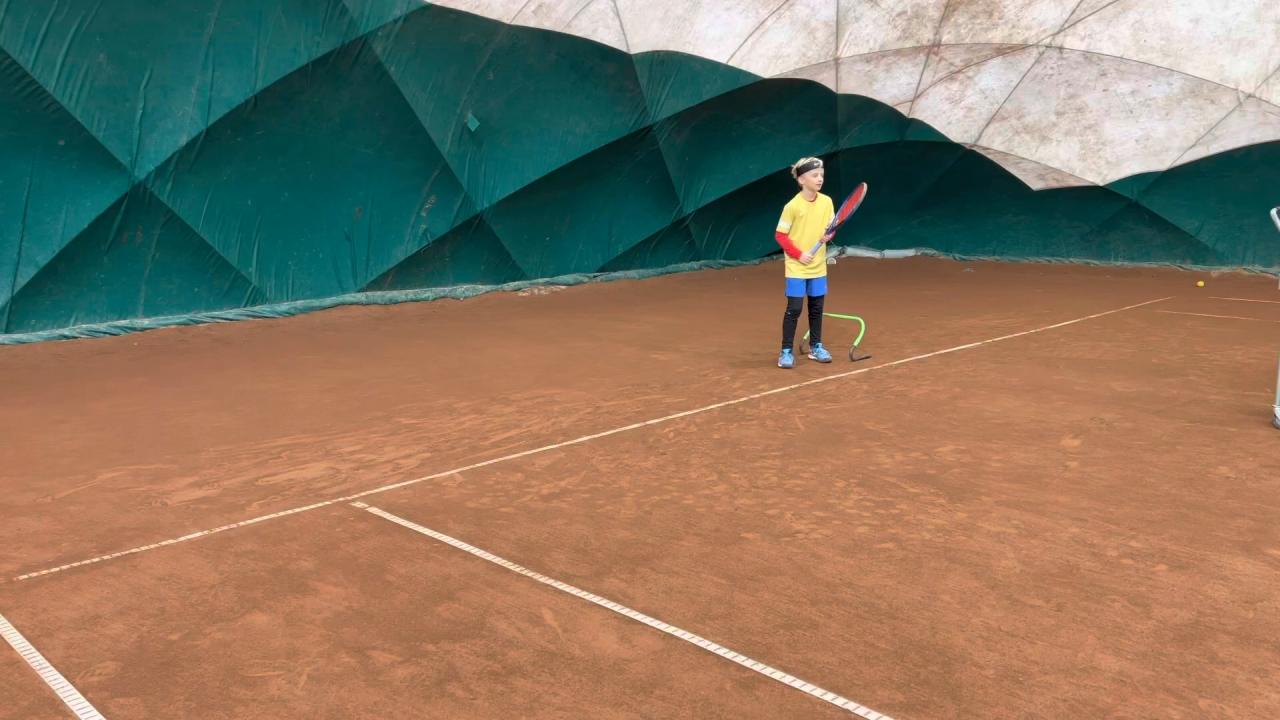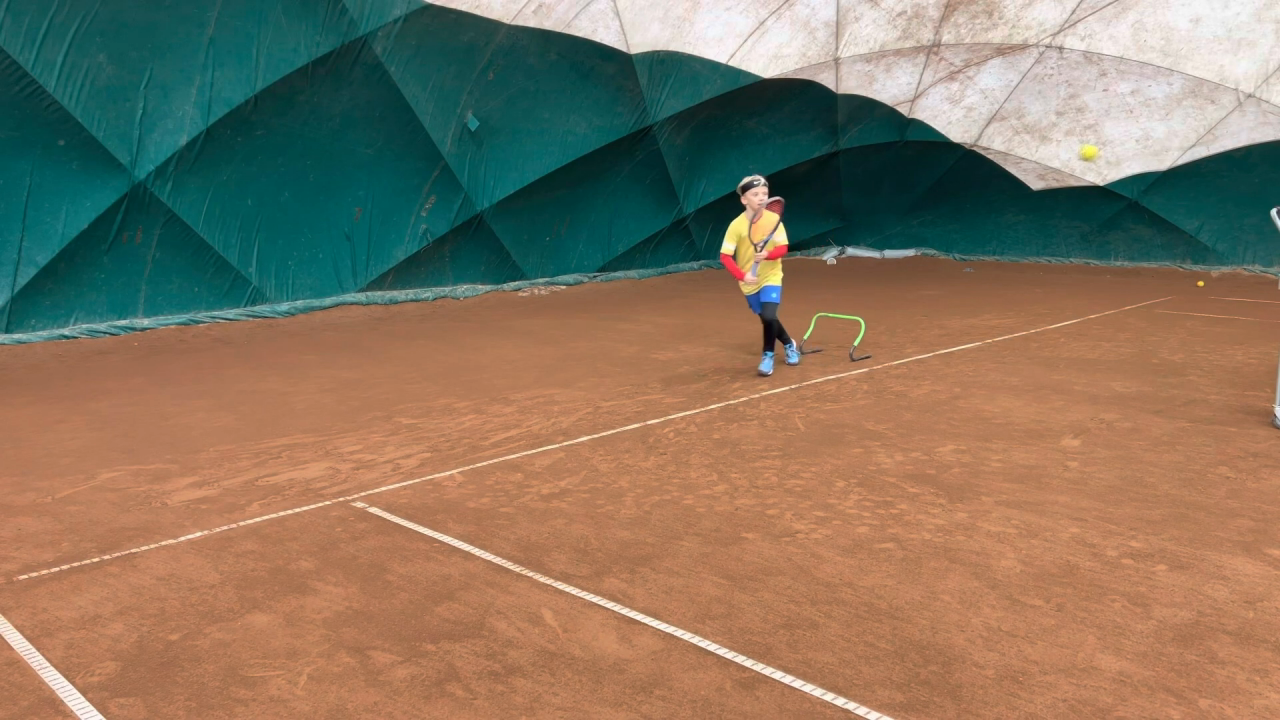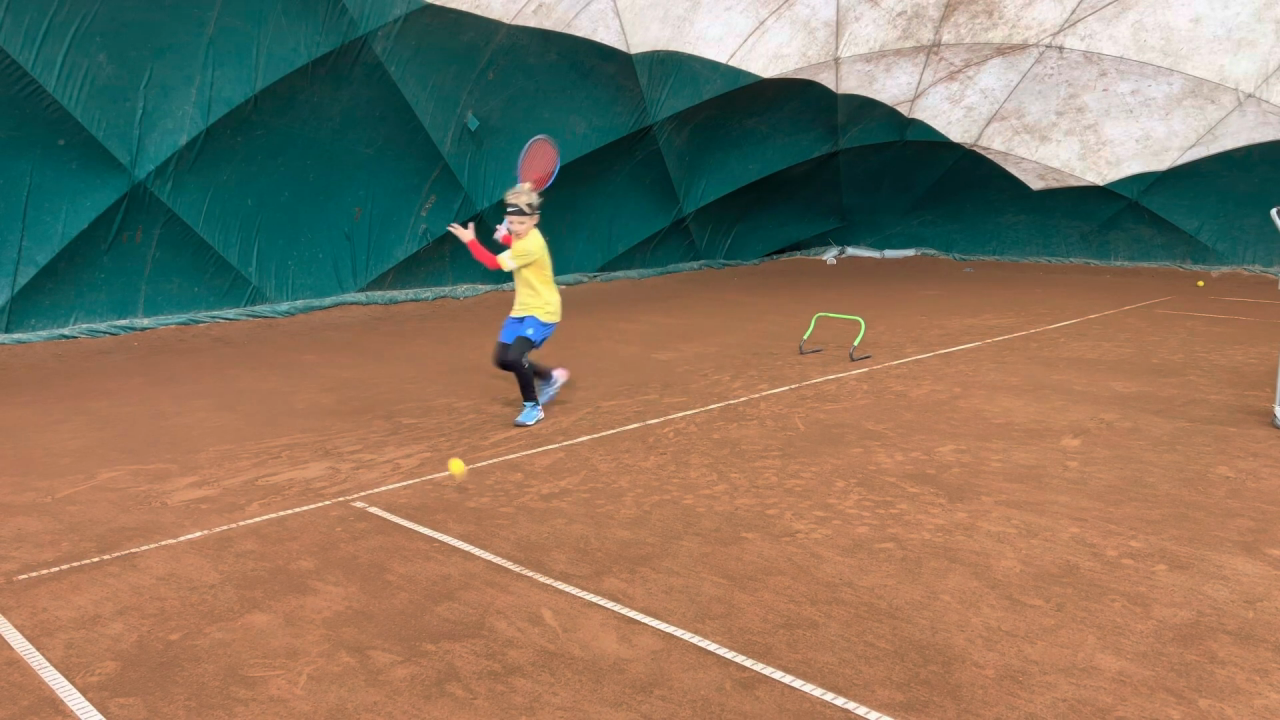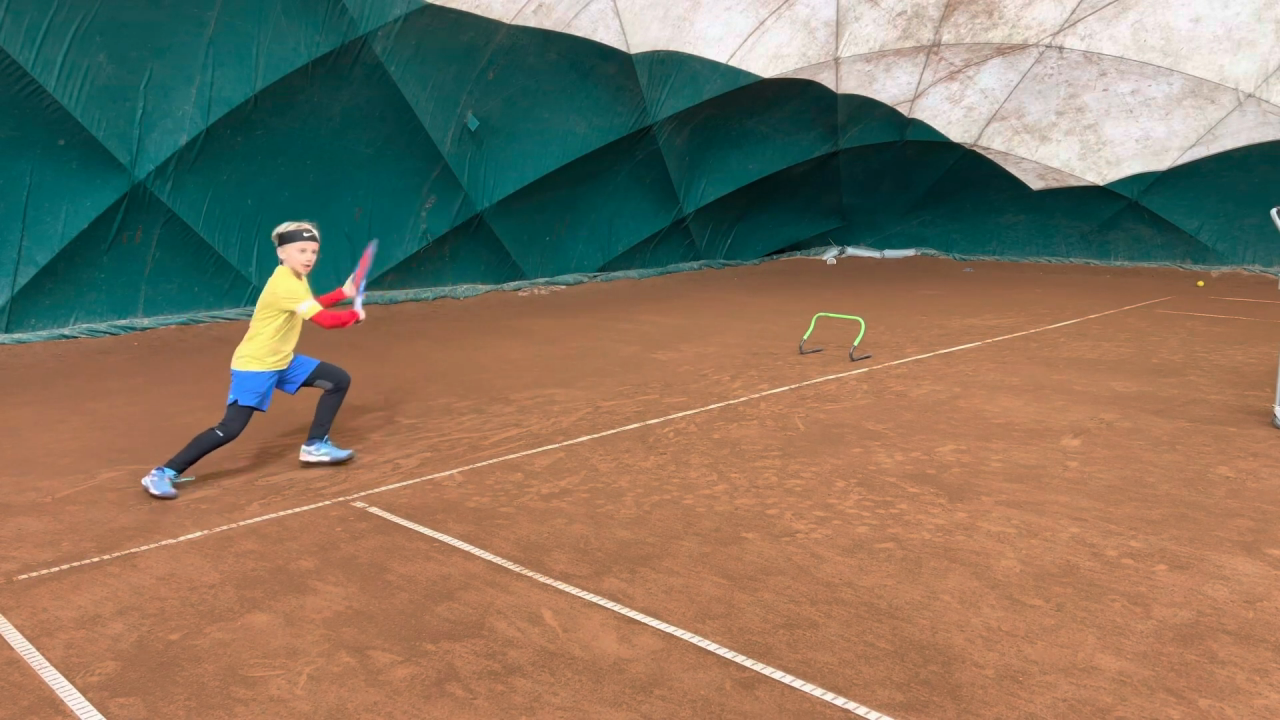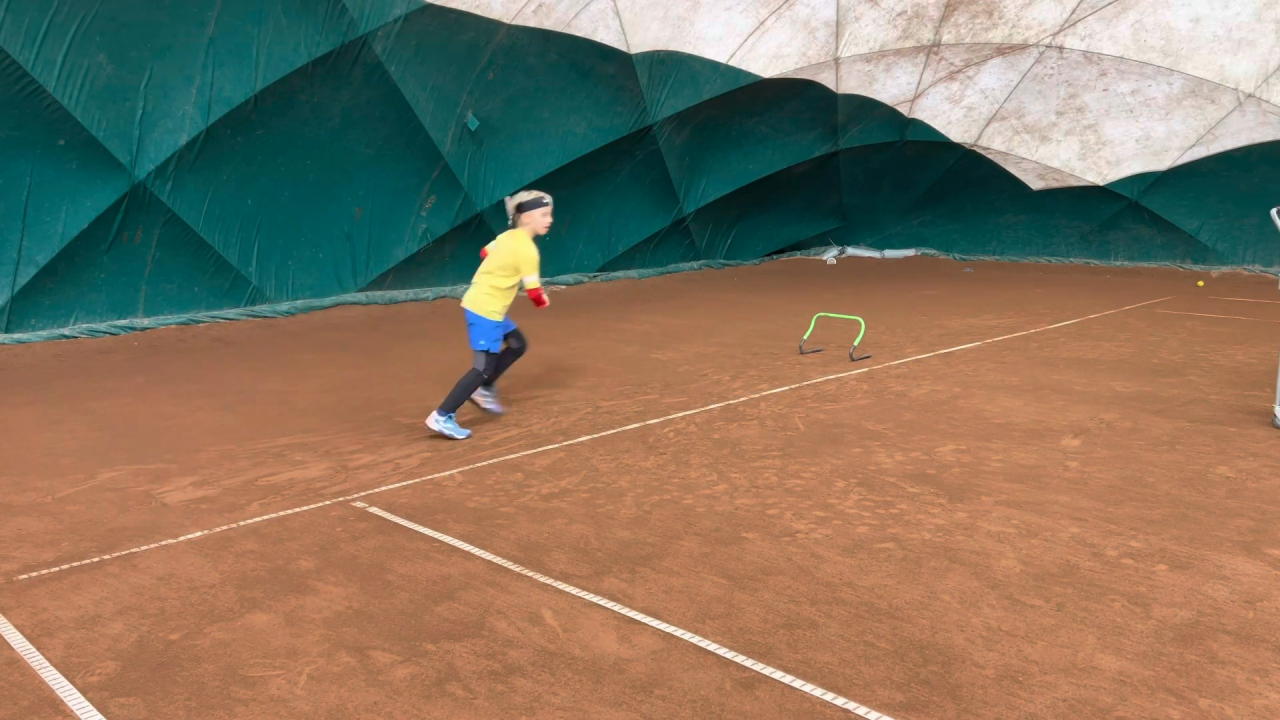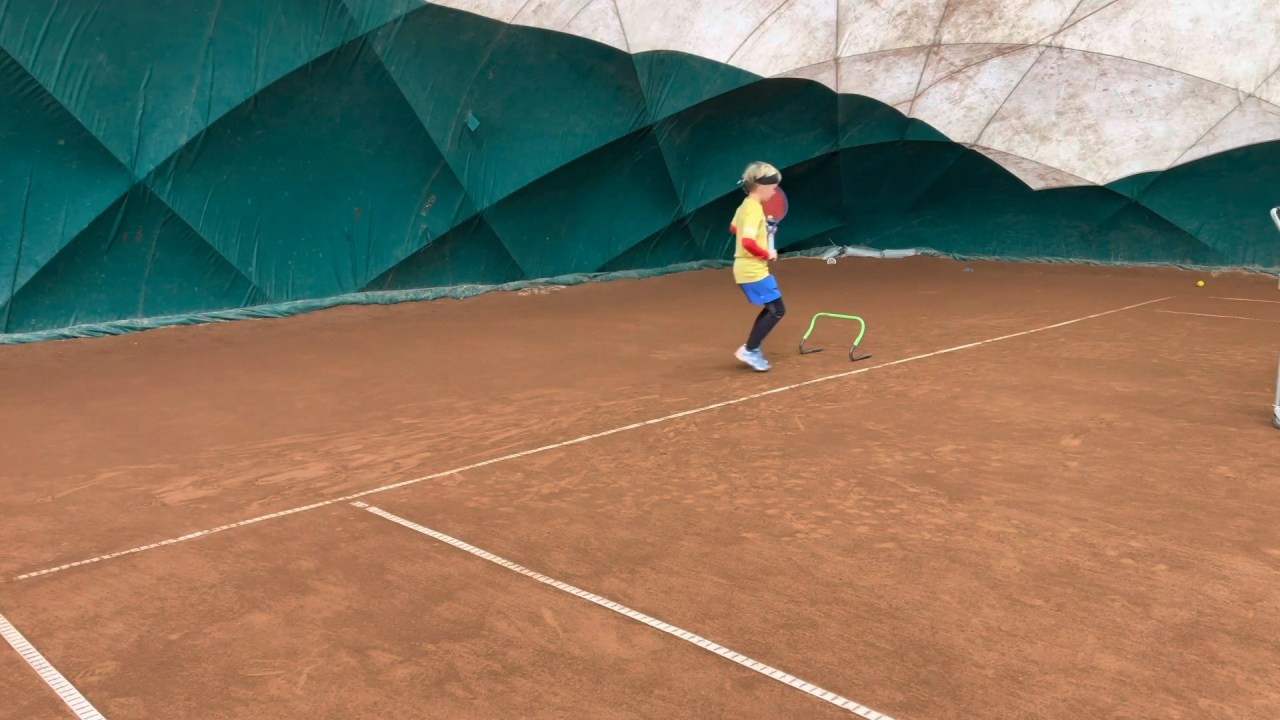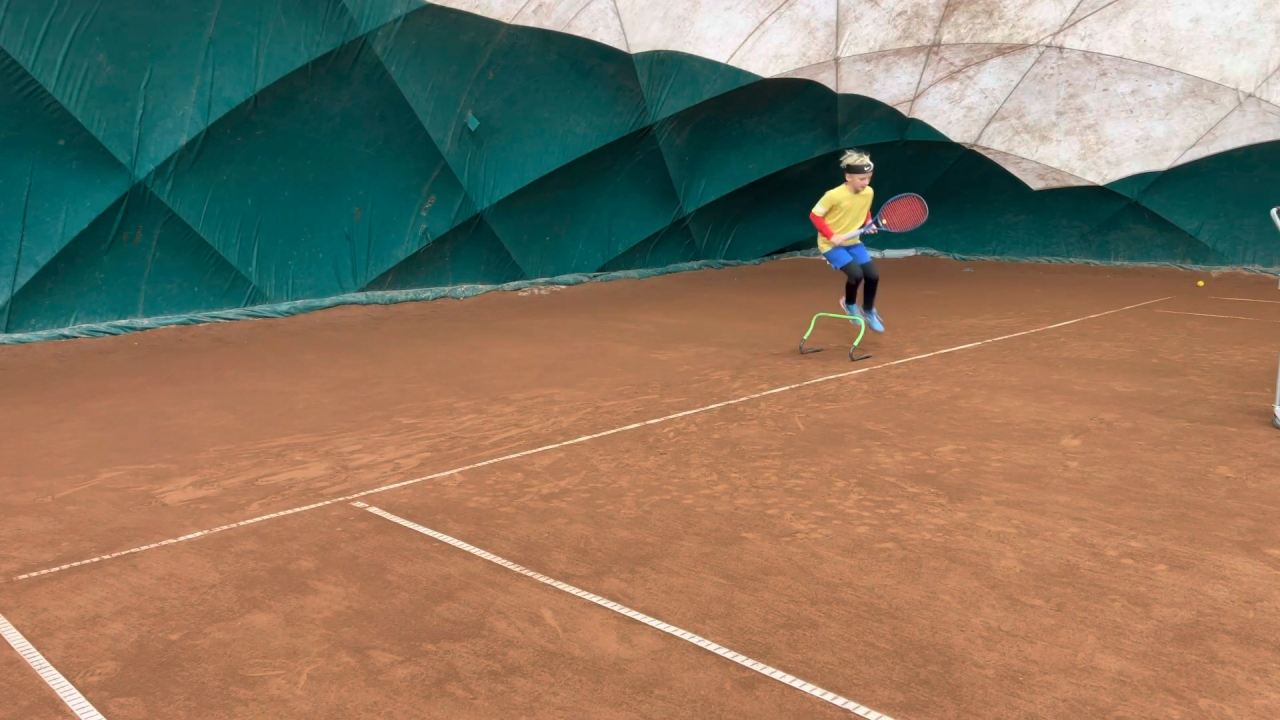
dt=0.7s
person 1, frame 1
left shoulder: (827, 202)
right shoulder: (792, 206)
right elbow: (780, 235)
left wrist: (829, 235)
right wrist: (798, 254)
left hip: (818, 267)
right hip: (797, 267)
left knee: (816, 307)
right knee: (794, 309)
left ankle: (816, 347)
right ankle: (786, 351)
person 1, frame 2
left shoulder: (773, 219)
right shoulder: (736, 225)
left elbow: (783, 248)
right elbow: (725, 256)
left wrist: (767, 254)
right wrist: (742, 276)
left hip: (770, 277)
right hip: (750, 282)
left knee: (770, 317)
right knee: (767, 320)
left ankle: (768, 355)
right ankle: (789, 345)
person 1, frame 3
left shoulder: (531, 245)
right shoulder: (525, 238)
left elbow: (495, 264)
left wrist: (471, 240)
right wrist: (506, 238)
left hip: (543, 310)
right hip: (523, 308)
left knee: (514, 358)
right knee: (503, 359)
left ankle: (532, 406)
right ankle: (550, 377)
person 1, frame 4
left shoulder: (296, 280)
right shoulder: (287, 284)
left elbow: (315, 307)
right elbow: (325, 320)
left wrist: (342, 294)
right wrist: (355, 316)
left hip: (283, 360)
right hip: (254, 364)
left knee: (340, 381)
right knee: (230, 429)
left ankle: (315, 445)
right ankle: (164, 473)
person 1, frame 5
left shoulder: (506, 237)
right shoulder: (528, 251)
left elbow: (485, 253)
right elbow: (534, 292)
right wrist: (543, 300)
left hip: (474, 305)
right hip: (487, 309)
left knee: (518, 345)
right knee: (484, 367)
left ankle: (483, 389)
right ankle: (442, 416)
person 1, frame 6
left shoulder: (744, 207)
right shoulder: (754, 210)
left elbow: (734, 228)
right elbow: (747, 242)
right wrist: (767, 253)
left hip: (745, 270)
right hip: (754, 271)
left knee: (771, 308)
right knee: (777, 310)
left ankle: (751, 350)
right ankle: (749, 350)
person 1, frame 7
left shoulder: (869, 193)
right shoulder: (834, 195)
right elbow: (815, 216)
left wrist: (869, 224)
right wrist: (831, 235)
left hip: (853, 242)
right hip: (832, 245)
left knee: (873, 275)
right knee: (856, 274)
left ankle: (868, 311)
right ankle: (849, 303)
